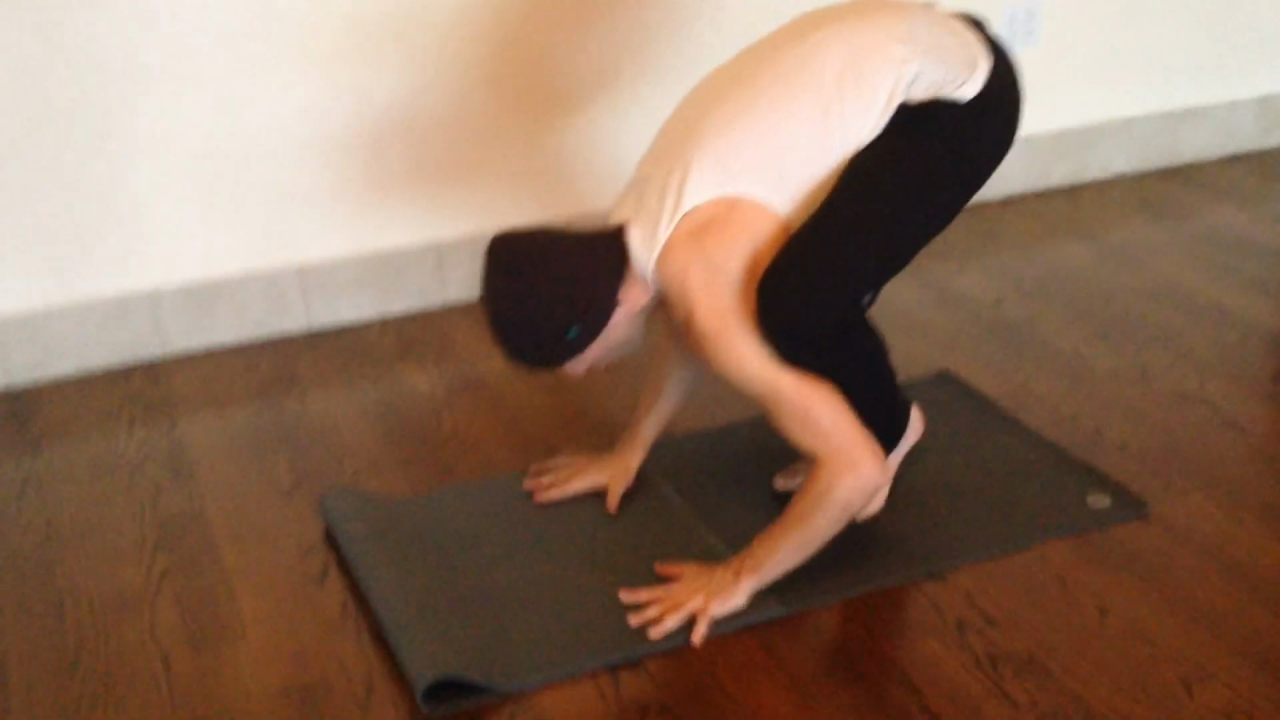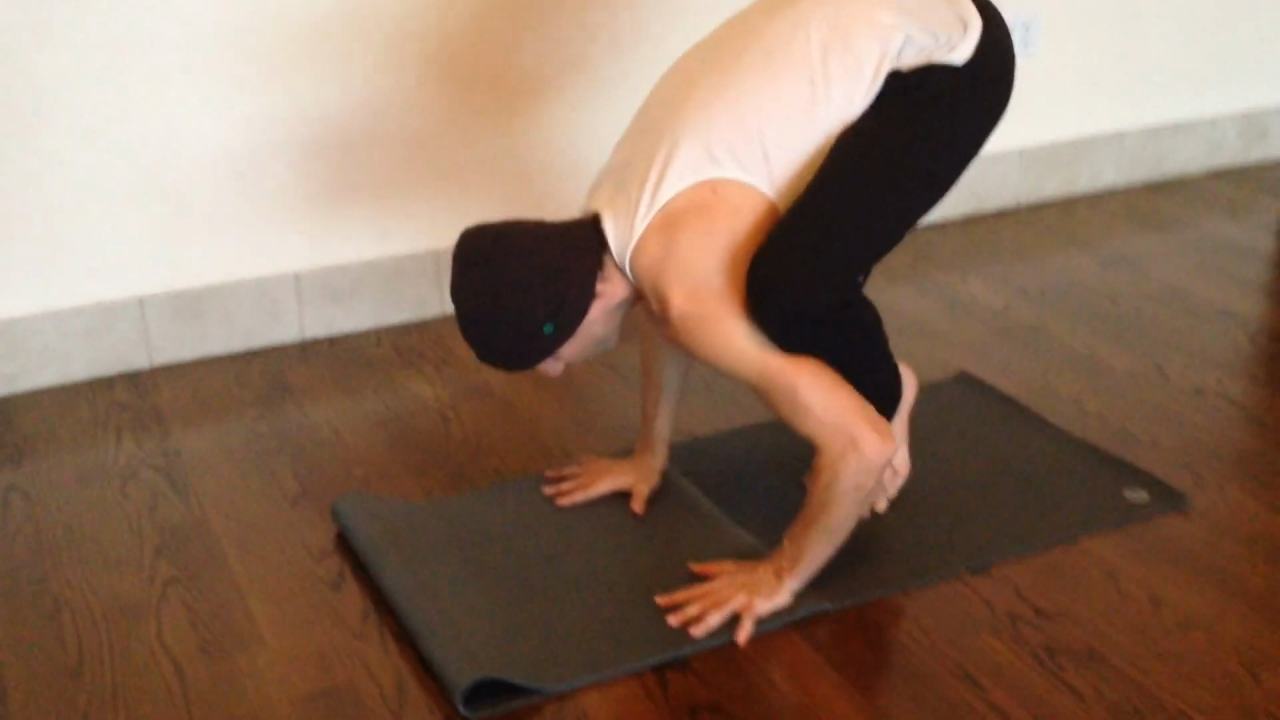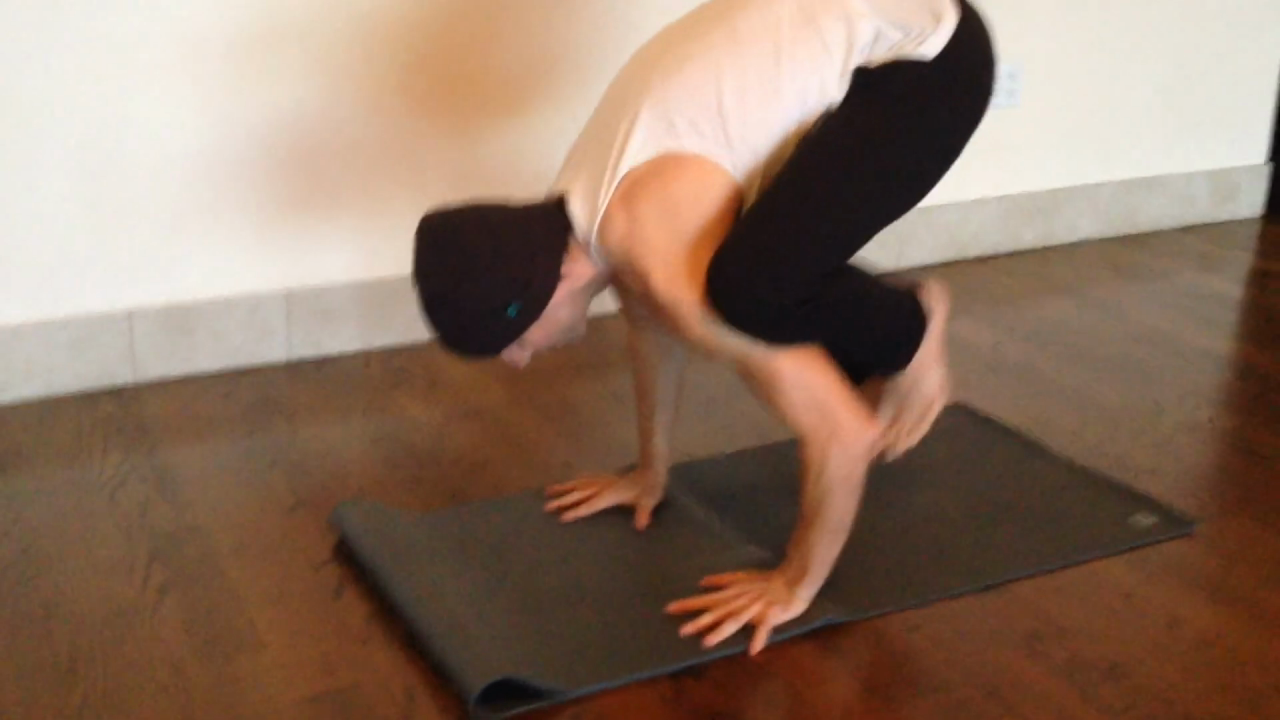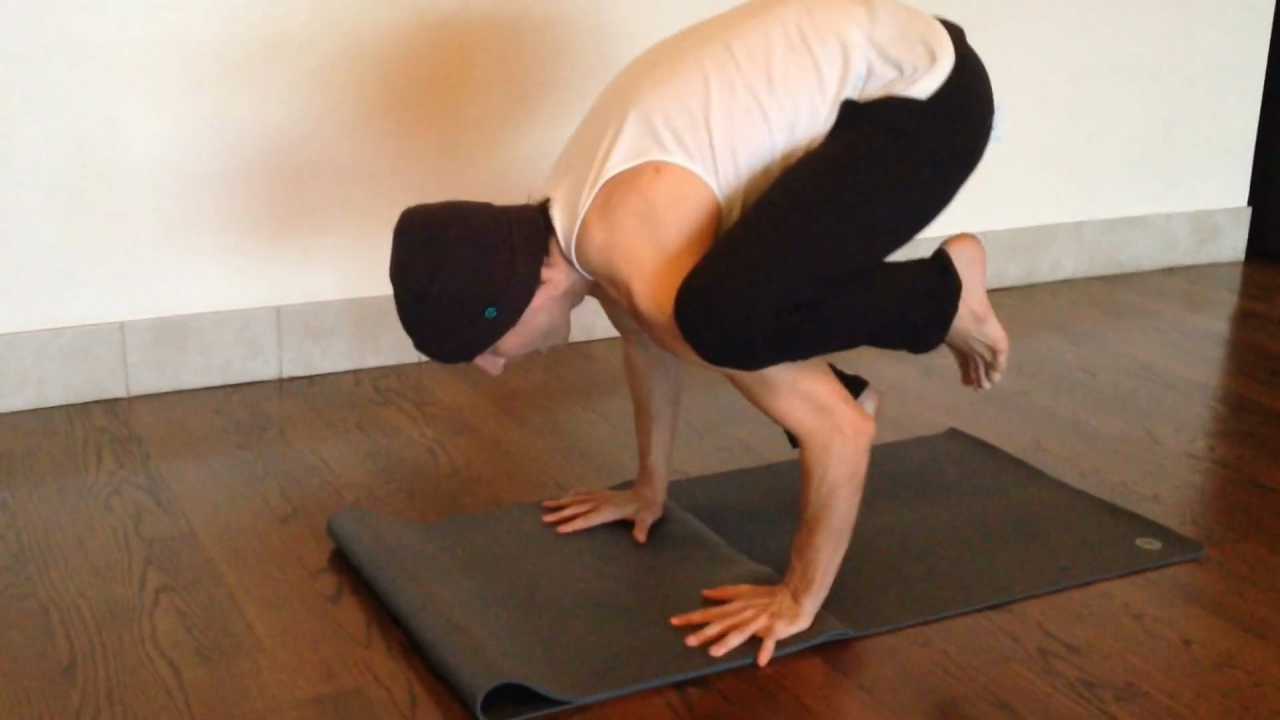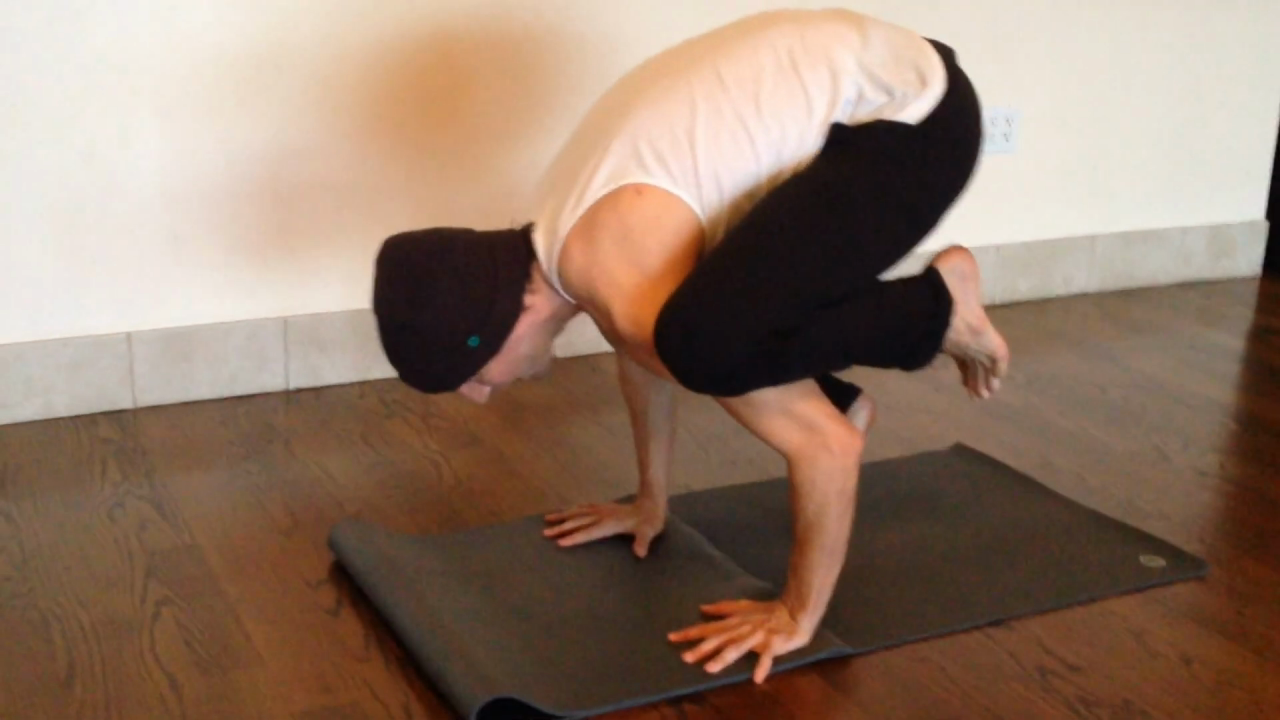
dt=0.5s
person 1, frame 1
left shoulder: (706, 291)
right shoulder: (638, 225)
left elbow: (858, 468)
left wrist: (740, 577)
right wrist: (629, 452)
left hip: (959, 87)
left knee: (799, 305)
left ankle: (890, 426)
right ankle: (863, 416)
person 1, frame 2
left shoulder: (688, 285)
right shoulder: (612, 211)
left elbow: (864, 446)
left wrist: (781, 574)
right wrist: (650, 453)
left knee: (791, 288)
left ankle: (882, 394)
right ankle: (867, 393)
person 1, frame 3
left shoulder: (659, 251)
right shoulder: (587, 204)
left elbow: (847, 429)
right elbow: (651, 321)
left wrist: (795, 584)
right wrist: (651, 472)
left hip: (927, 54)
left knee: (752, 288)
left ankle: (911, 334)
right ankle: (856, 372)
person 1, frame 4
left shoulder: (640, 260)
right shoulder: (572, 214)
left elbow: (844, 429)
right elbow: (647, 339)
left wrist: (800, 598)
right wrist: (649, 488)
left hip: (925, 90)
left knee: (725, 317)
left ankle: (941, 293)
right ankle: (839, 385)
person 1, frame 5
left shoulder: (622, 283)
right shoulder: (558, 233)
left elbow: (827, 447)
right elbow: (648, 351)
left wrist: (796, 614)
right wrist: (650, 502)
left hip: (915, 111)
left knee: (710, 337)
left ankle: (933, 308)
right ankle: (836, 395)
